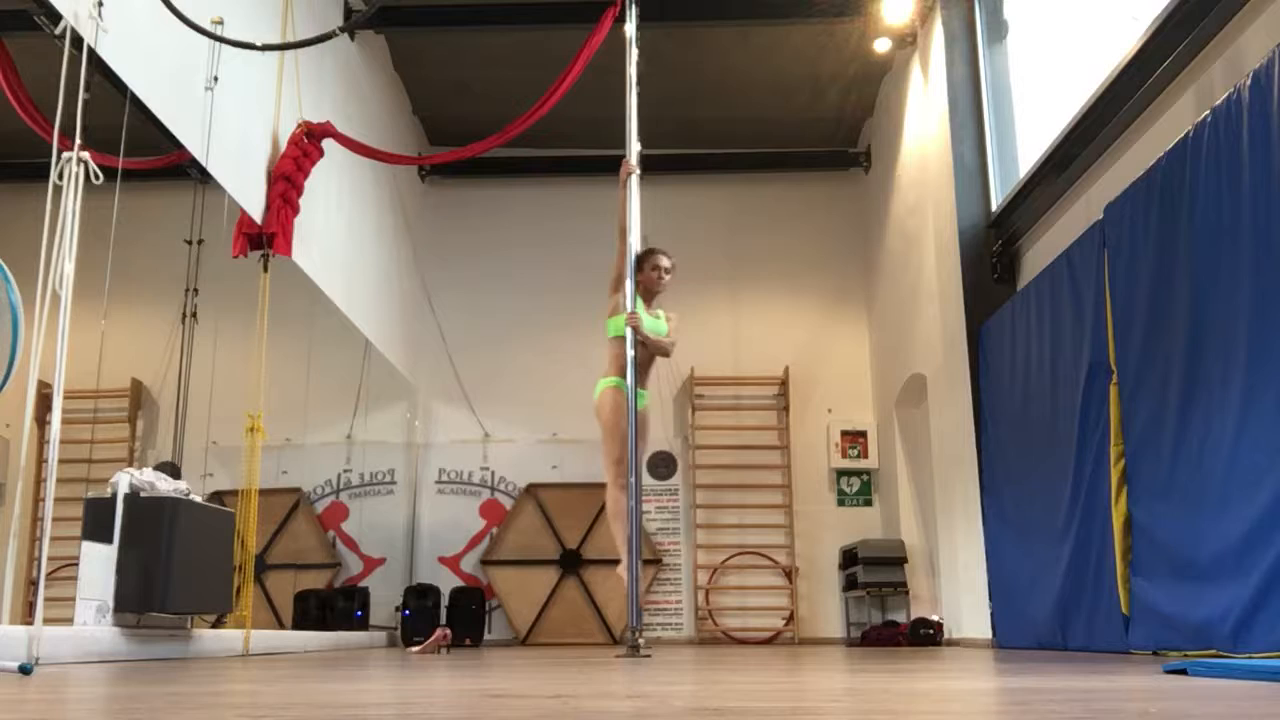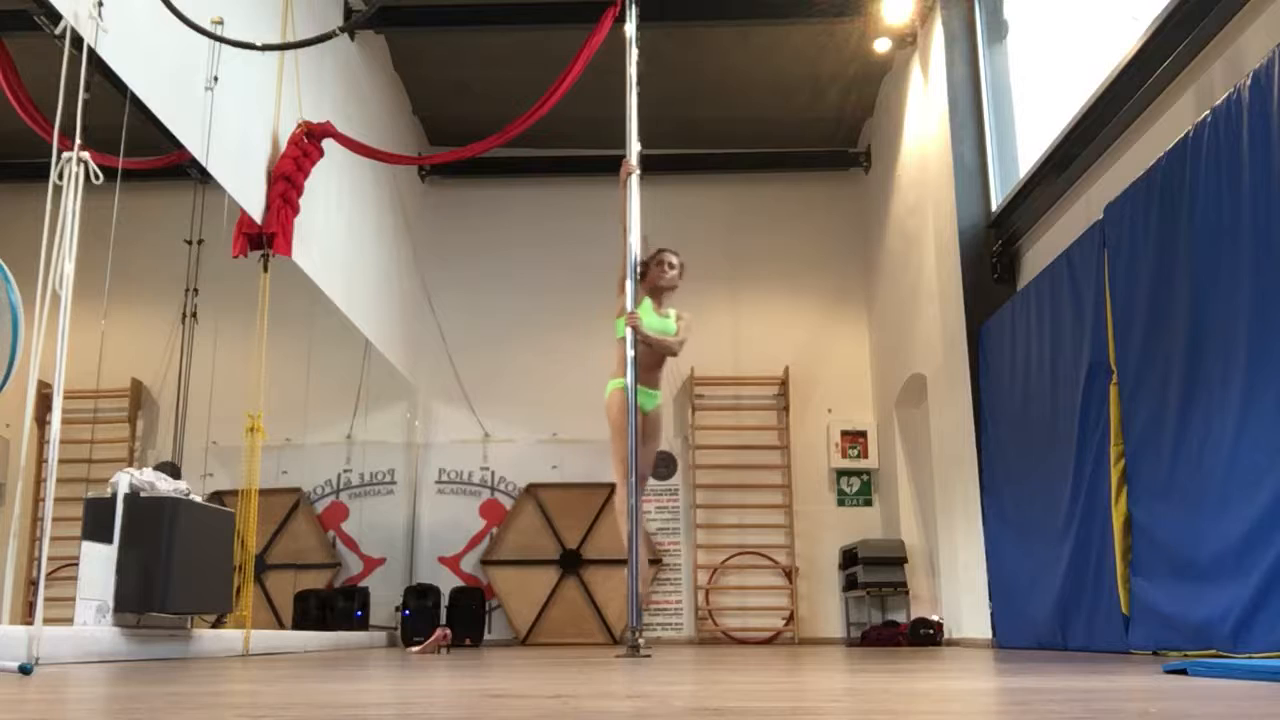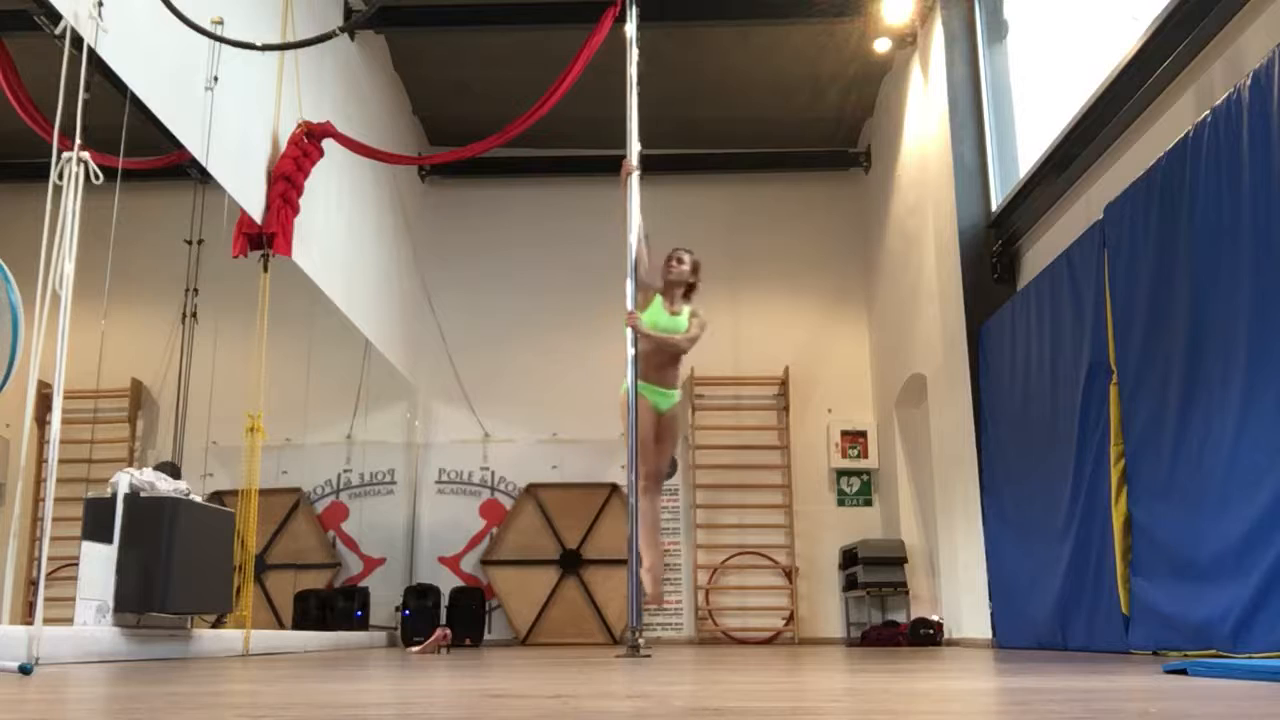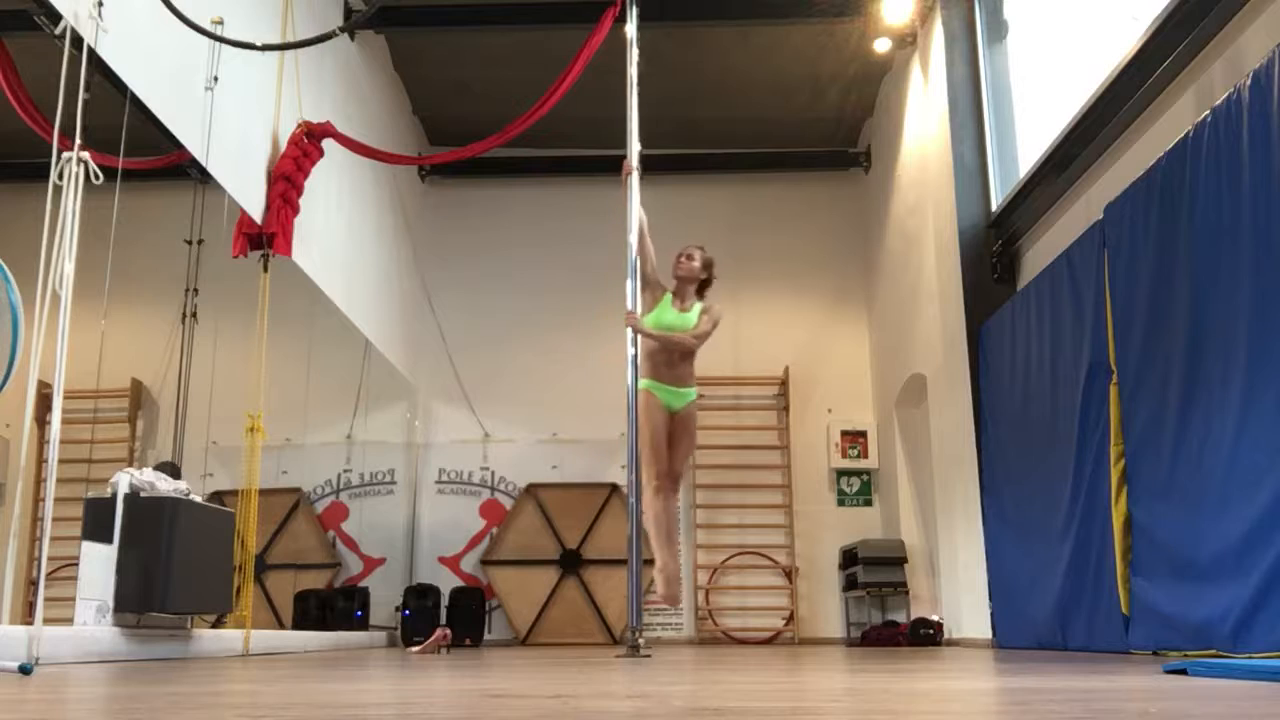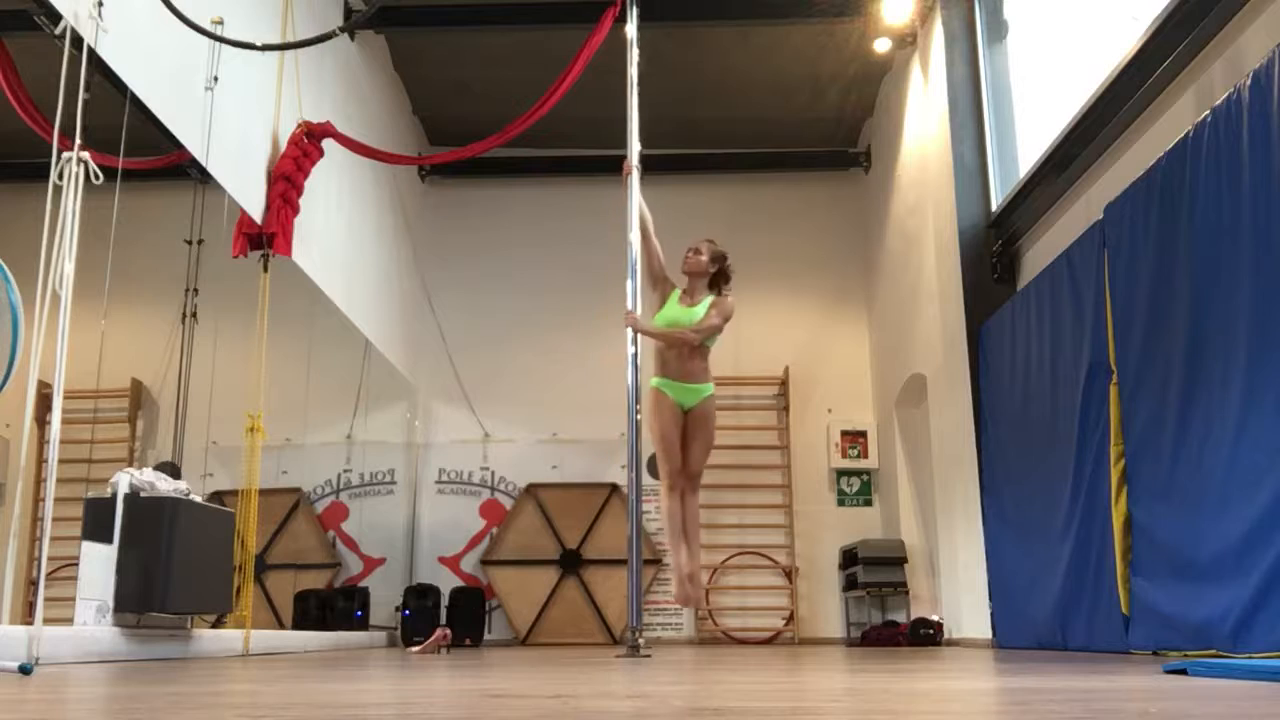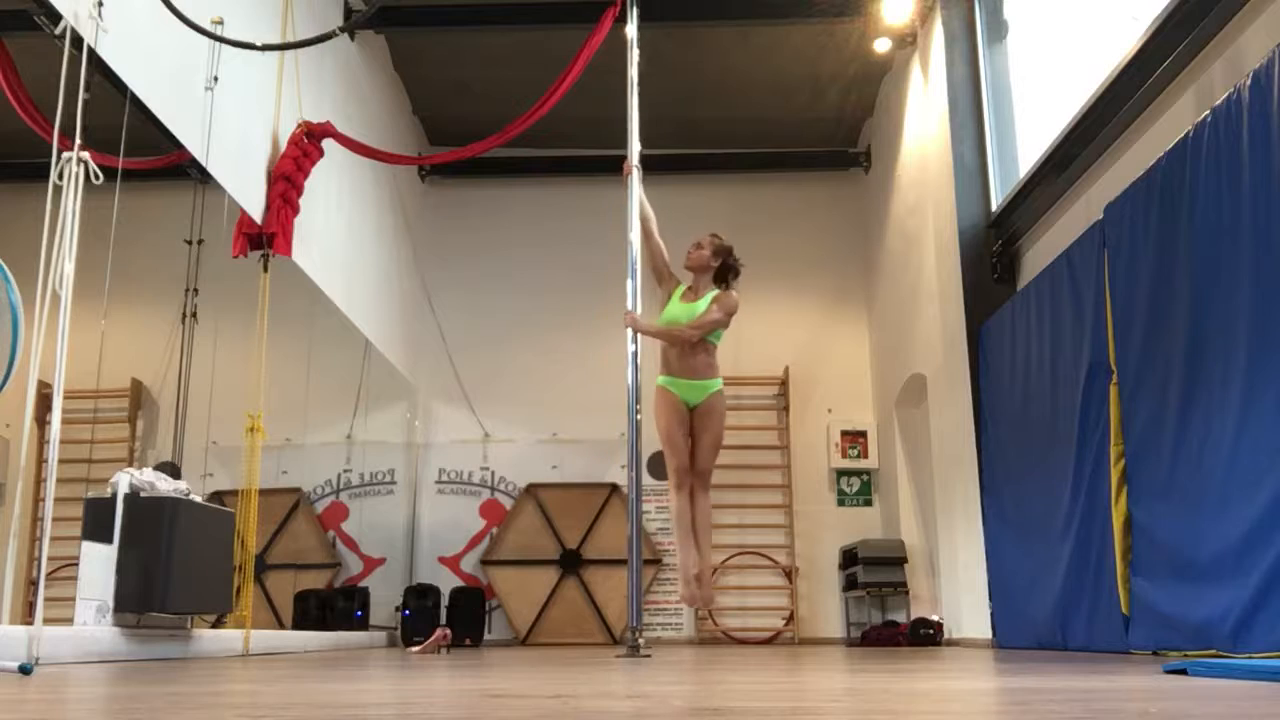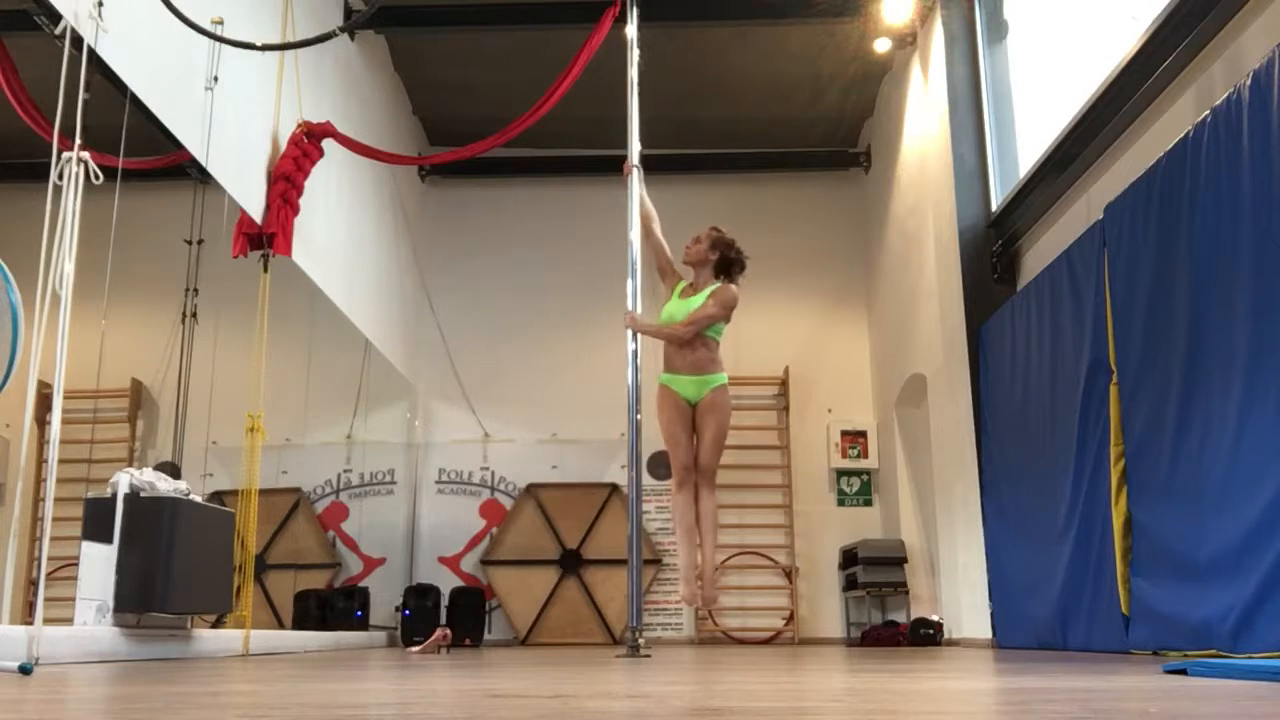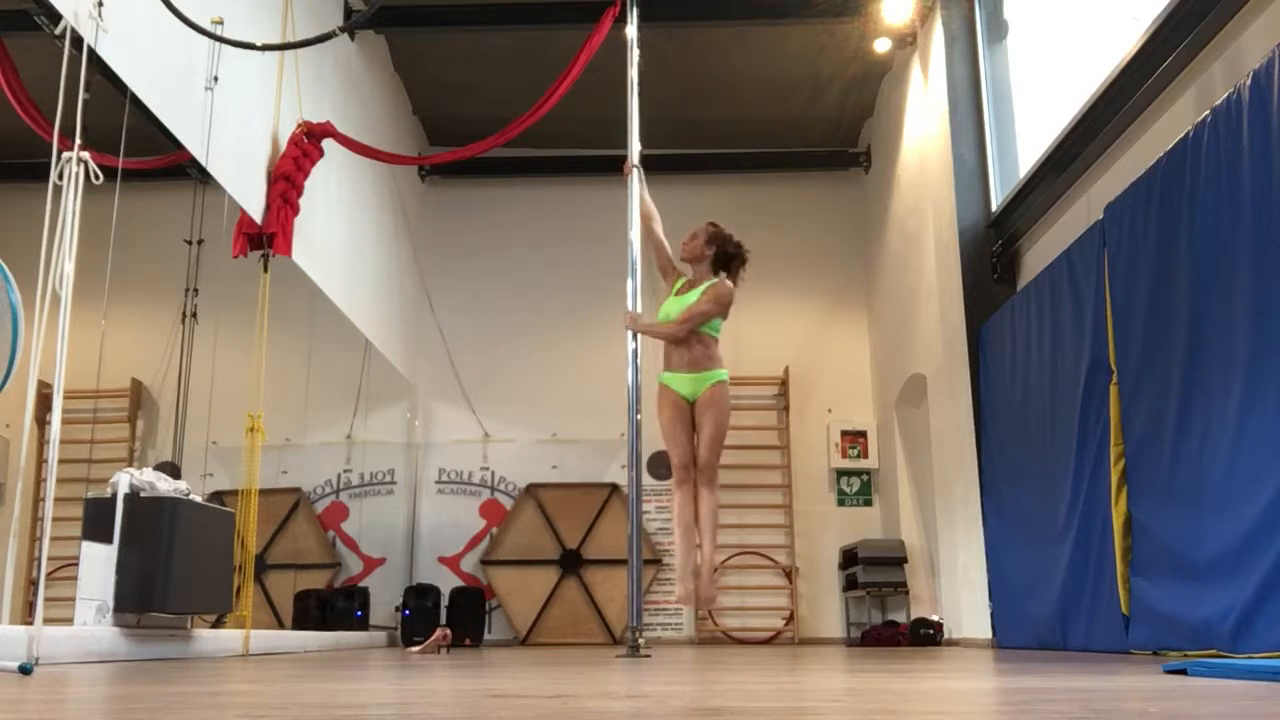
dt=0.1s
person 1, frame 1
left shoulder: (667, 317)
right shoulder: (622, 295)
left elbow: (667, 348)
right elbow: (623, 243)
left wrist: (642, 332)
right wrist: (625, 187)
left hip: (640, 400)
right hip: (614, 391)
left knee: (626, 480)
right knee: (619, 478)
left ankle: (628, 561)
right ankle: (628, 562)
person 1, frame 2
left shoulder: (677, 316)
right shoulder: (632, 297)
left elbow: (676, 347)
right elbow: (627, 237)
left wrist: (644, 330)
right wrist: (626, 185)
left hip: (652, 398)
right hip: (624, 391)
left knee: (641, 479)
right knee: (626, 478)
person 1, frame 3
left shoulder: (696, 317)
right shoulder: (646, 297)
left elbow: (683, 345)
right elbow: (637, 242)
left wrist: (646, 331)
right wrist: (629, 188)
left hip: (669, 399)
right hip: (640, 393)
left knee: (655, 483)
right knee: (644, 481)
left ankle: (653, 566)
right ankle: (650, 568)
person 1, frame 4
left shoulder: (710, 312)
right shoulder: (655, 295)
left elbow: (690, 342)
right elbow: (642, 239)
left wrist: (647, 330)
right wrist: (629, 187)
left hip: (685, 398)
right hip: (651, 391)
left knee: (673, 483)
right knee: (655, 481)
left ankle: (673, 568)
right ankle: (663, 568)
person 1, frame 5
left shoulder: (722, 305)
right shoulder: (667, 292)
left elbow: (692, 338)
right elbow: (648, 236)
left wrist: (646, 328)
left hip: (701, 395)
right hip: (665, 391)
left knee: (691, 482)
right knee: (671, 480)
left ankle: (695, 568)
right ankle: (680, 570)
person 1, frame 6
left shoulder: (727, 299)
right shoulder: (672, 288)
left elbow: (690, 335)
right elbow: (649, 234)
left wrist: (645, 327)
right wrist: (635, 187)
left hip: (708, 391)
right hip: (671, 389)
left knee: (701, 480)
right knee: (679, 479)
left ankle: (705, 568)
right ankle: (687, 569)
person 1, frame 7
left shoulder: (726, 294)
right shoulder: (674, 283)
left elbow: (685, 332)
right elbow: (652, 230)
left wrist: (641, 326)
right wrist: (639, 185)
left hip: (711, 386)
right hip: (673, 386)
left knee: (706, 476)
right knee: (682, 476)
left ankle: (709, 568)
right ankle: (687, 569)
person 1, frame 8
left shoulder: (722, 288)
right shoulder: (674, 280)
left elbow: (679, 330)
right elbow: (652, 229)
left wrist: (640, 326)
right wrist: (639, 184)
left hip: (711, 383)
right hip: (673, 384)
left knee: (706, 475)
right knee: (682, 474)
left ankle: (707, 567)
right ankle: (684, 568)
